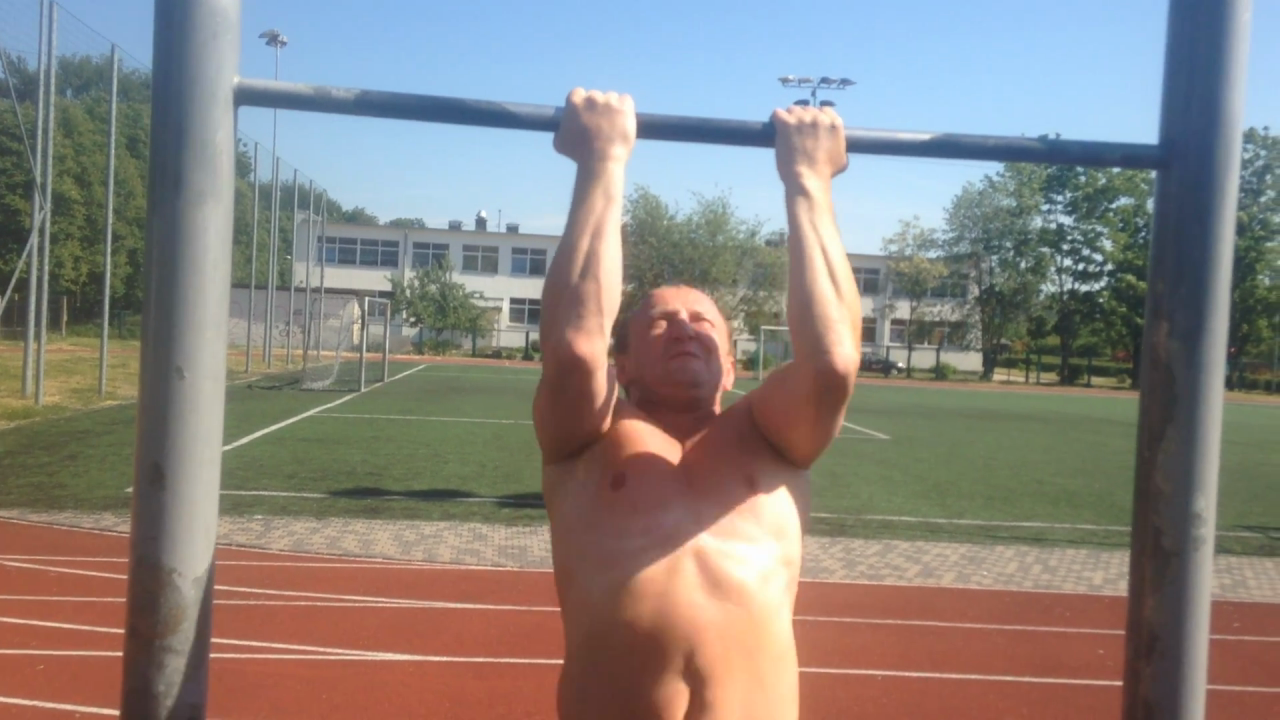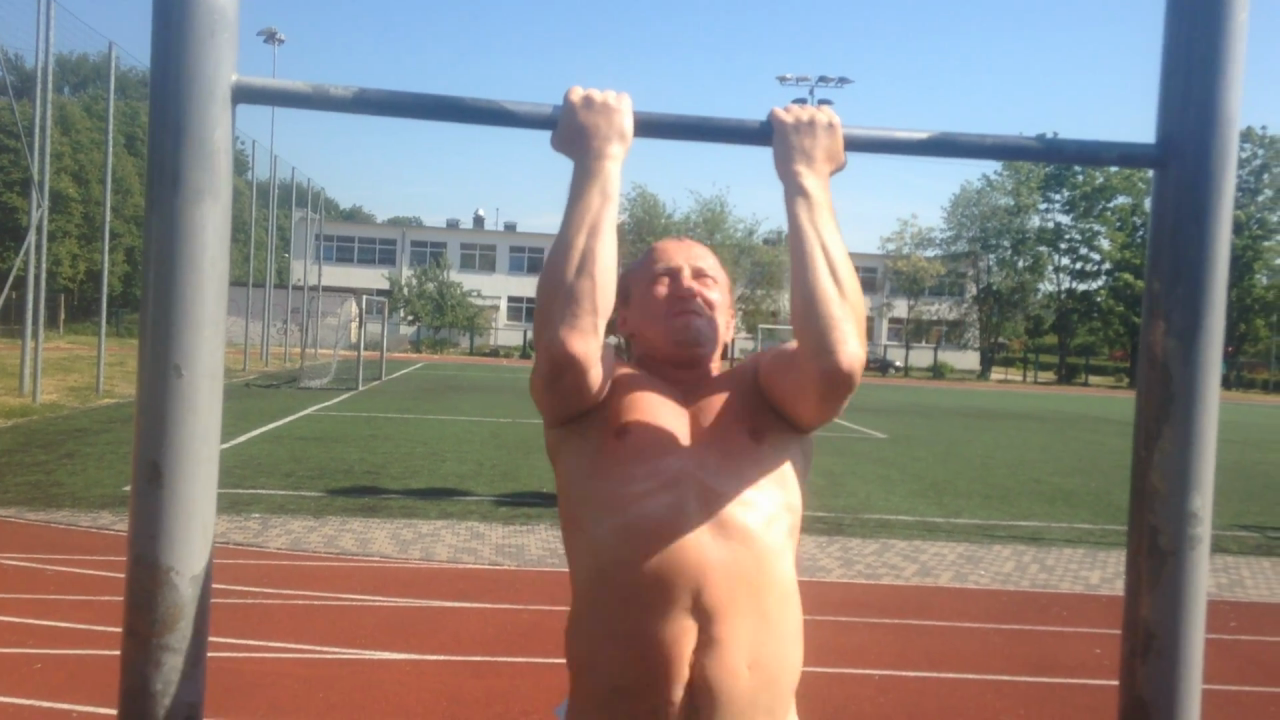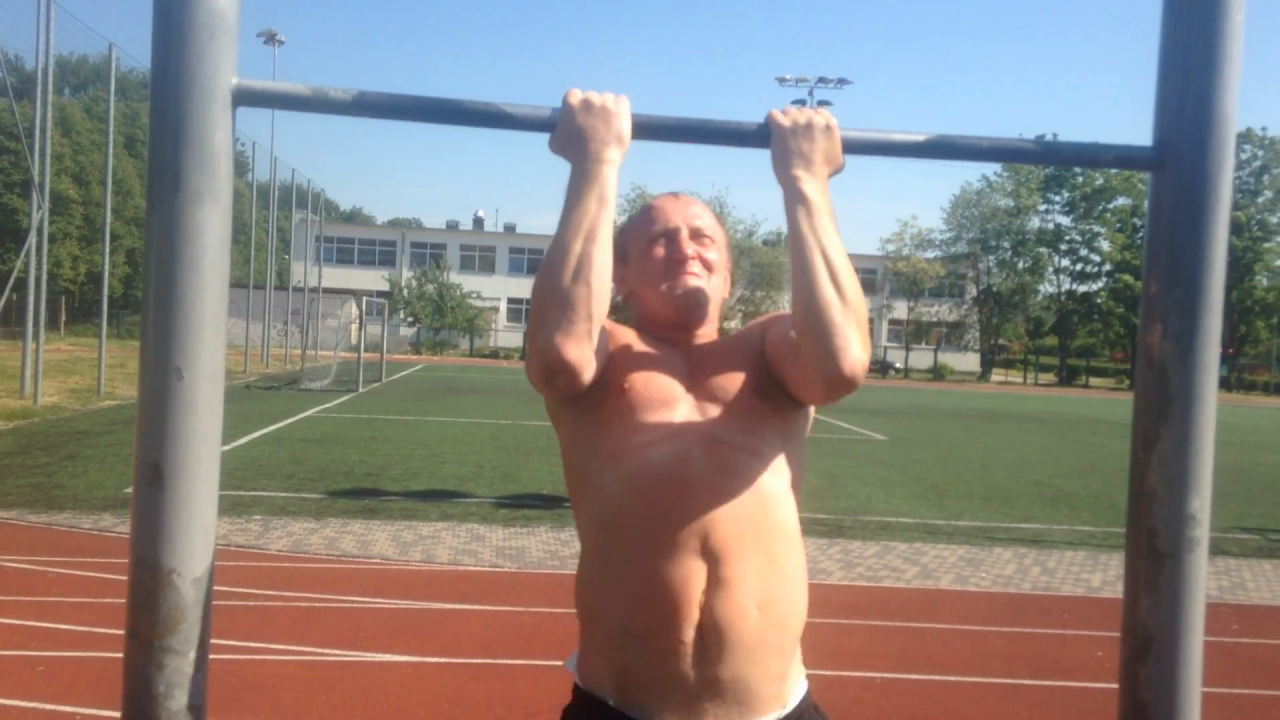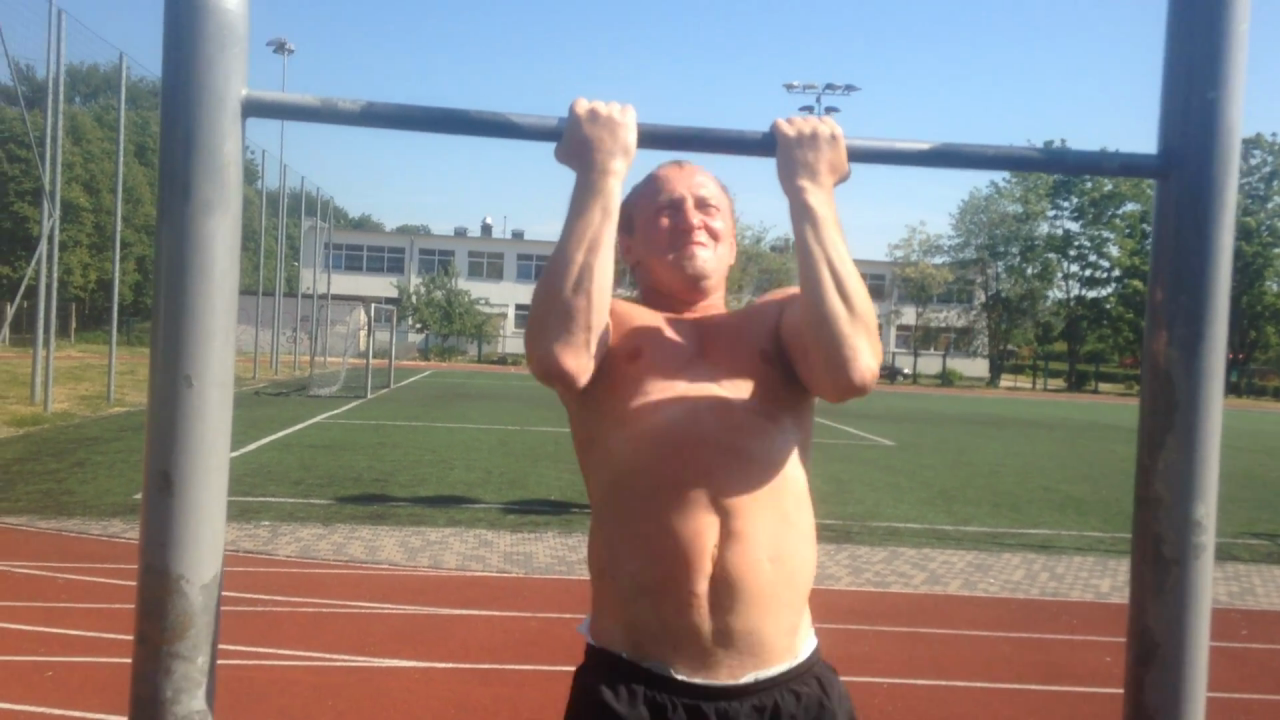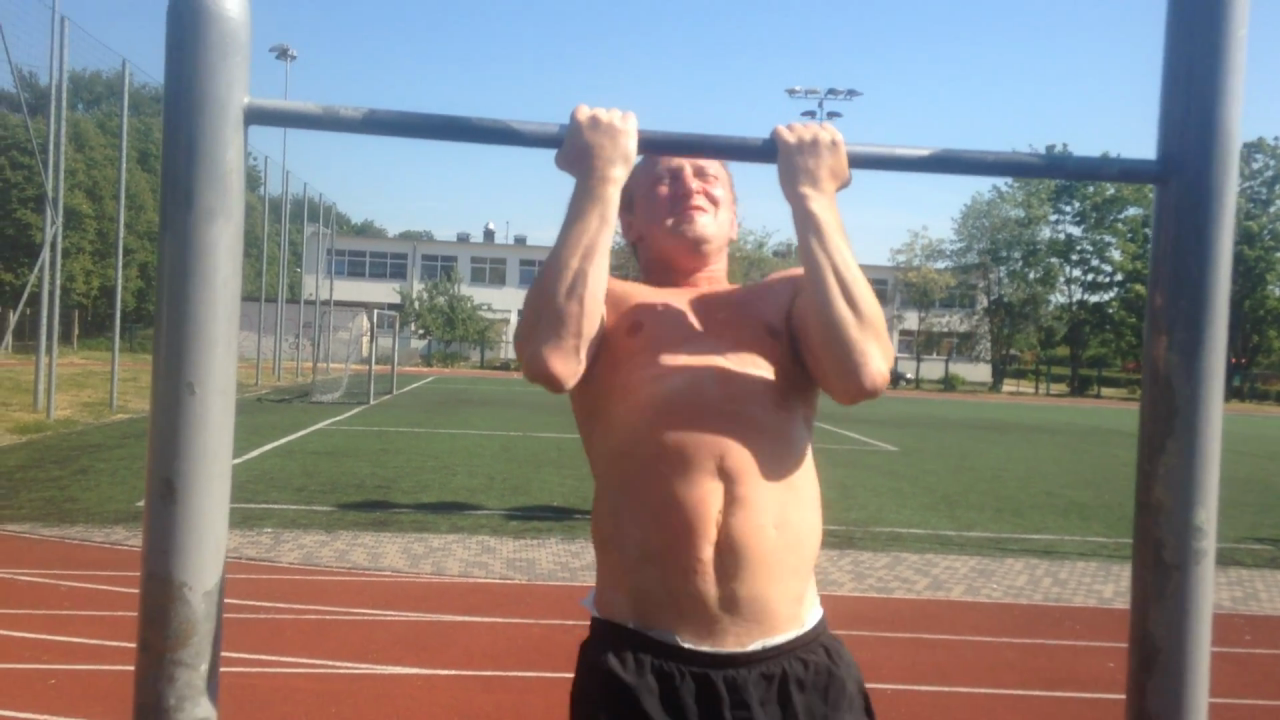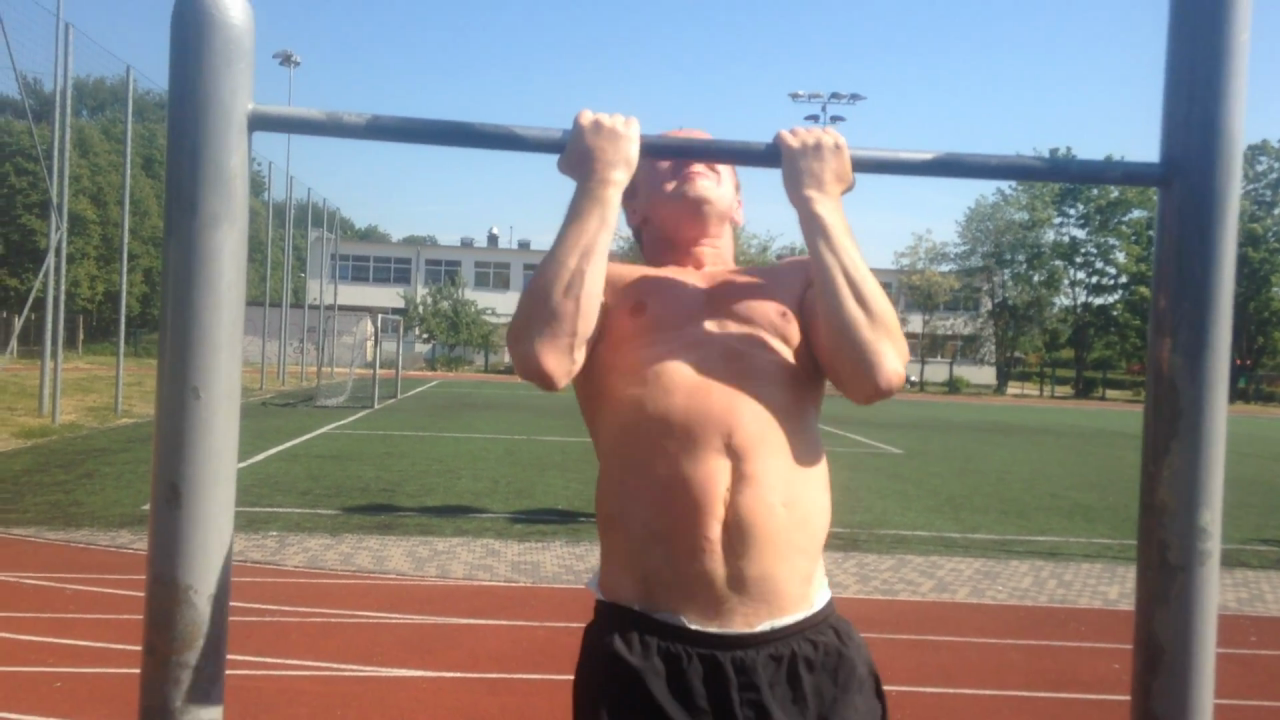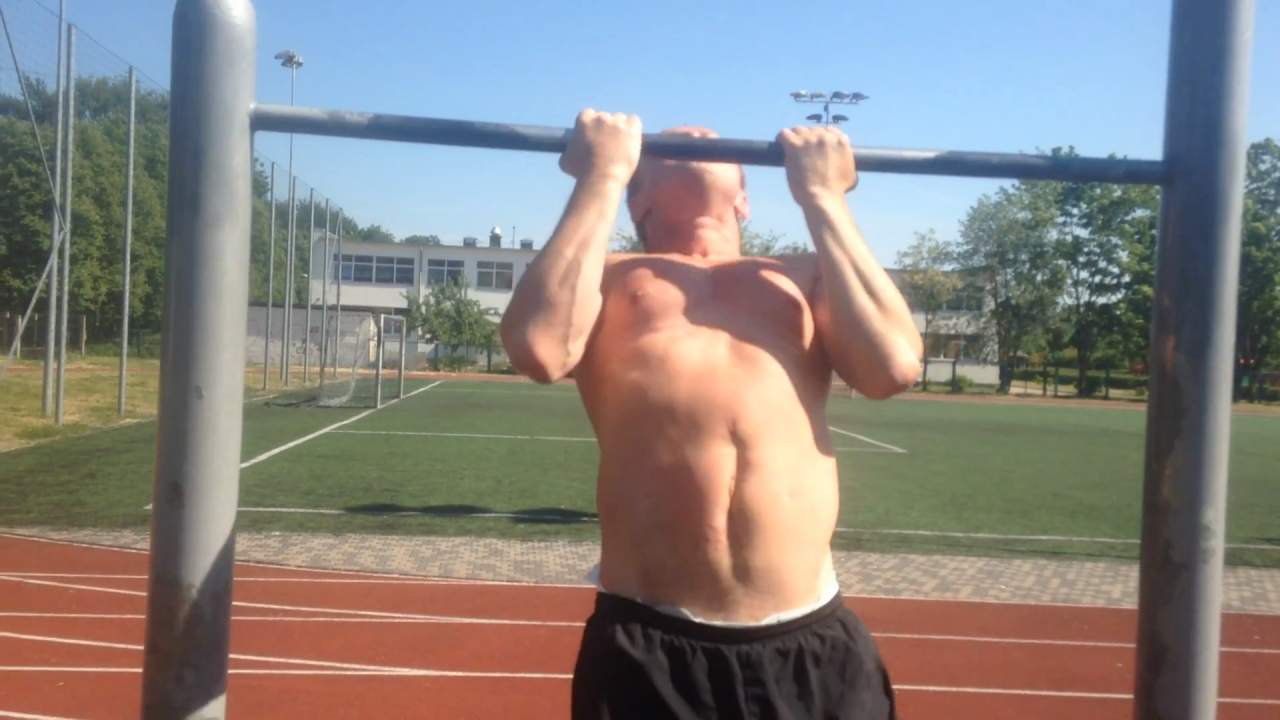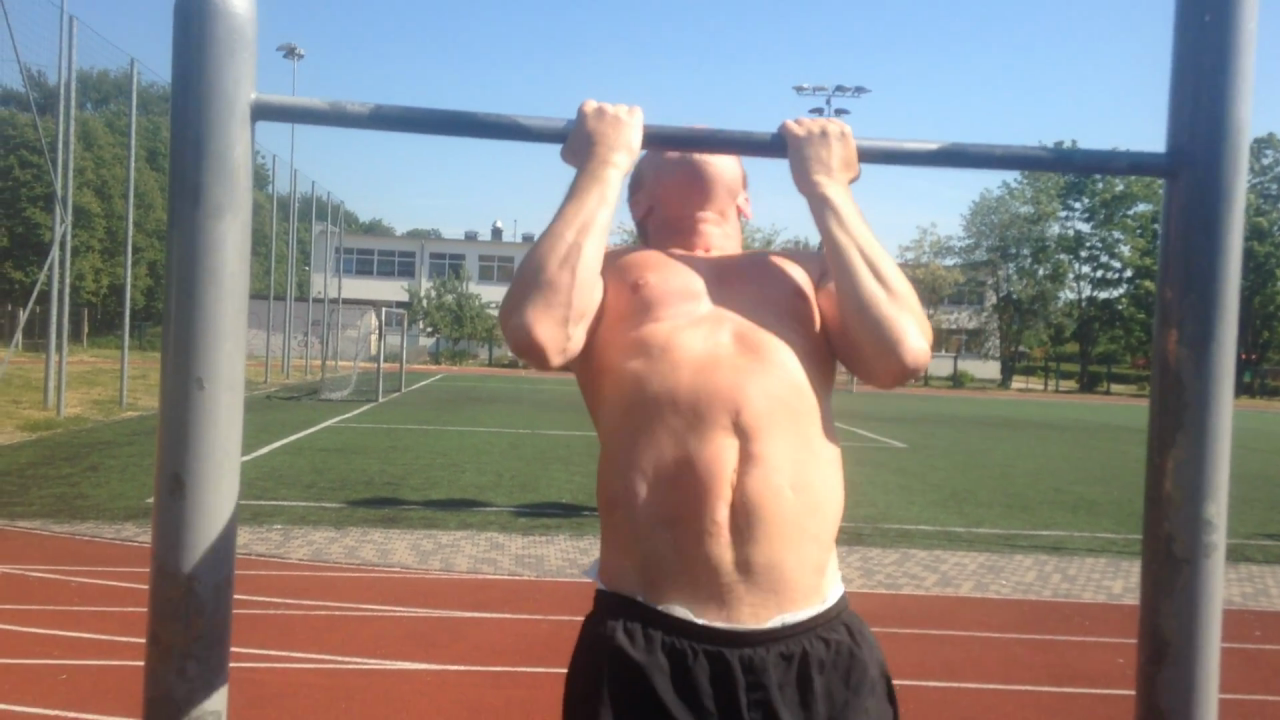
dt=0.1s
person 1, frame 1
left shoulder: (769, 432)
right shoulder: (586, 436)
left elbow: (834, 358)
right elbow: (575, 345)
left wrist: (807, 180)
right wrist: (604, 162)
person 1, frame 2
left shoulder: (765, 397)
right shoulder: (593, 406)
left elbow: (840, 355)
right elbow: (567, 343)
left wrist: (806, 178)
right wrist: (601, 160)
person 1, frame 3
left shoulder: (769, 345)
right shoulder: (600, 354)
left elbow: (843, 360)
right elbow: (560, 348)
left wrist: (805, 179)
right wrist: (598, 160)
person 1, frame 4
left shoulder: (778, 321)
right shoulder: (612, 332)
left elbow: (853, 367)
right elbow: (560, 355)
left wrist: (810, 190)
right wrist: (602, 172)
person 1, frame 5
left shoulder: (790, 296)
right shoulder: (603, 300)
left elbow: (865, 371)
right elbow: (550, 359)
left wrist: (813, 194)
right wrist: (602, 175)
person 1, frame 6
left shoulder: (798, 284)
right shoulder: (607, 289)
left elbow: (879, 370)
right elbow: (544, 356)
left wrist: (818, 198)
right wrist: (602, 178)
right hip: (644, 661)
person 1, frame 7
left shoulder: (805, 277)
right shoulder: (605, 282)
left elbow: (894, 366)
right elbow: (538, 349)
left wrist: (823, 195)
right wrist: (602, 173)
right hip: (646, 651)
person 1, frame 8
left shoulder: (808, 273)
right shoulder: (607, 272)
left elbow: (904, 352)
right elbow: (537, 331)
left wrist: (826, 182)
right wrist: (604, 161)
